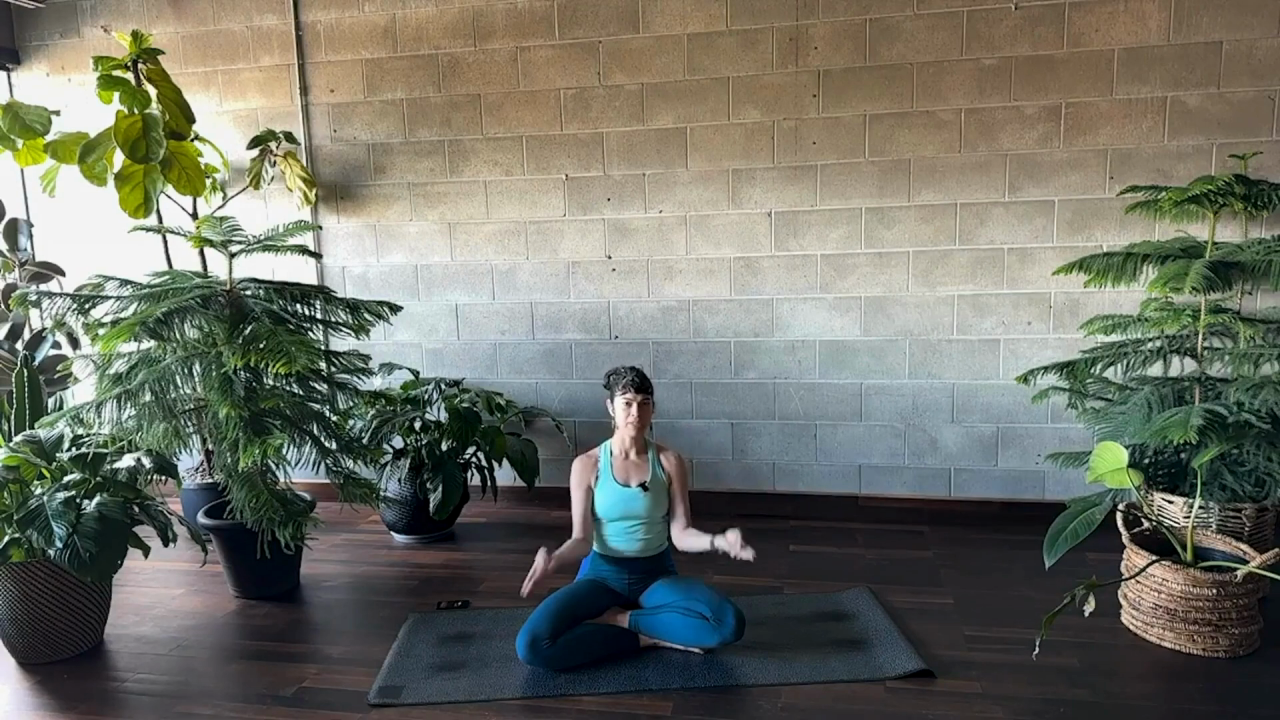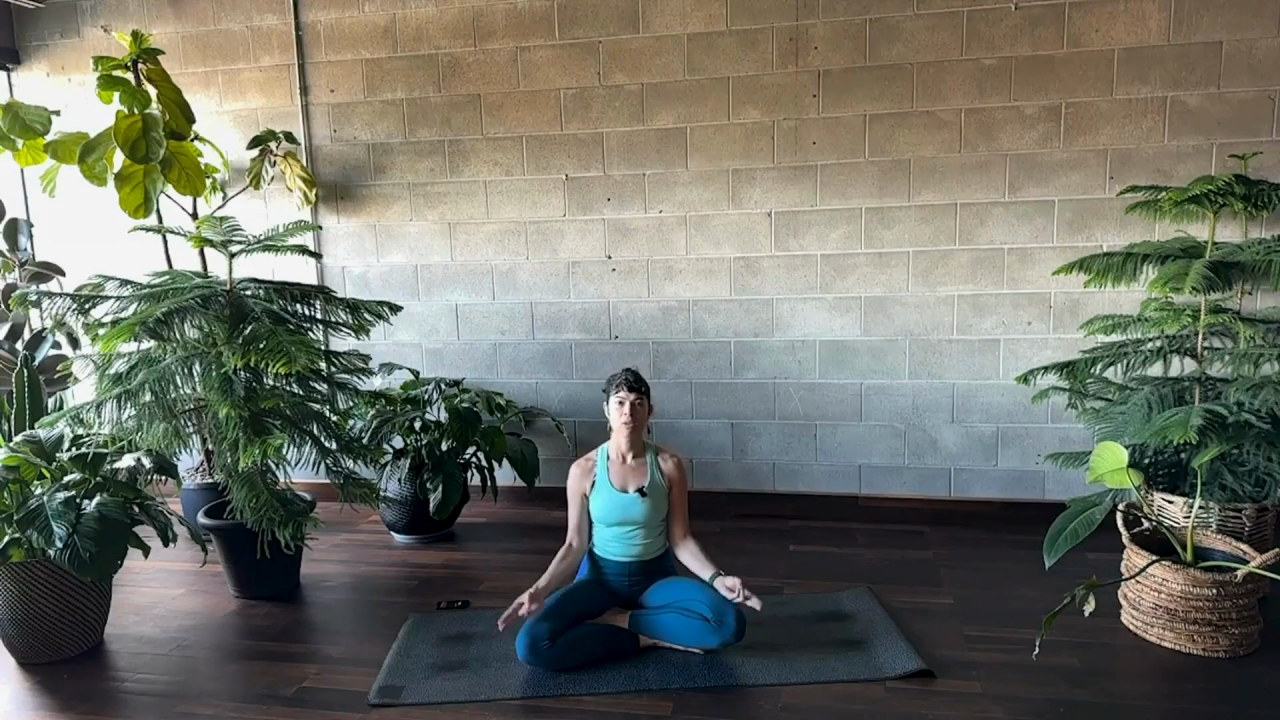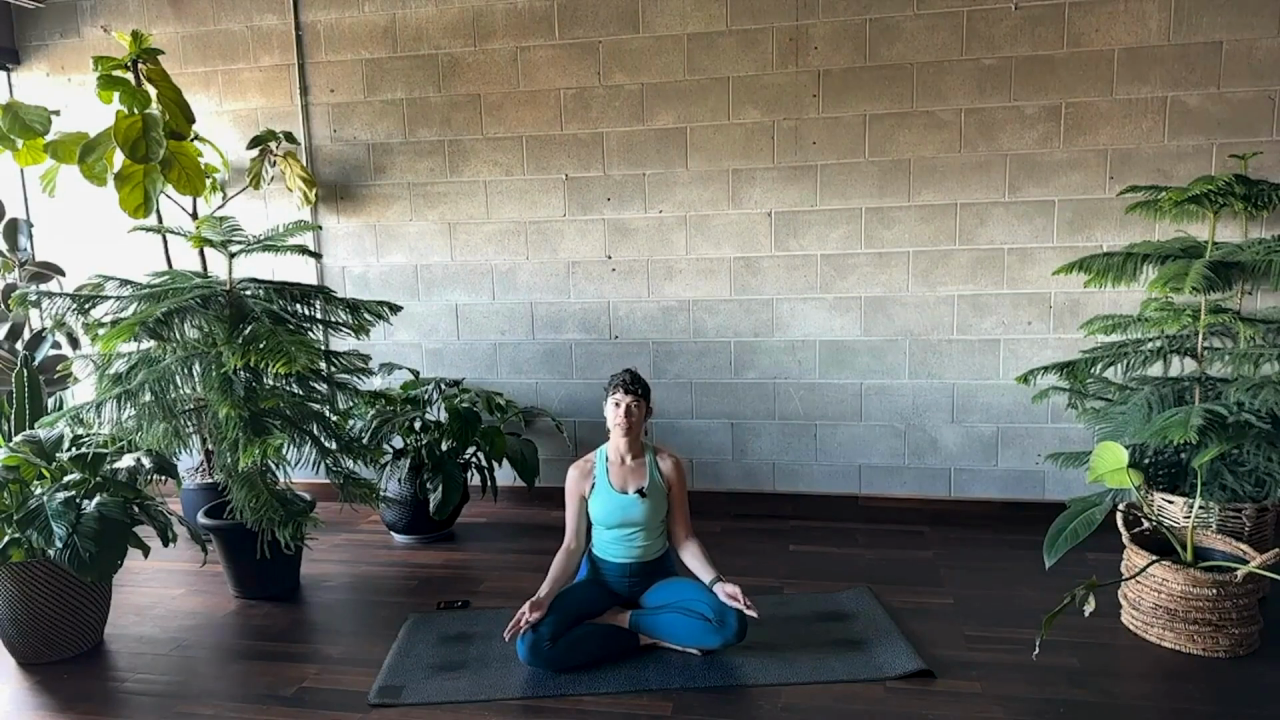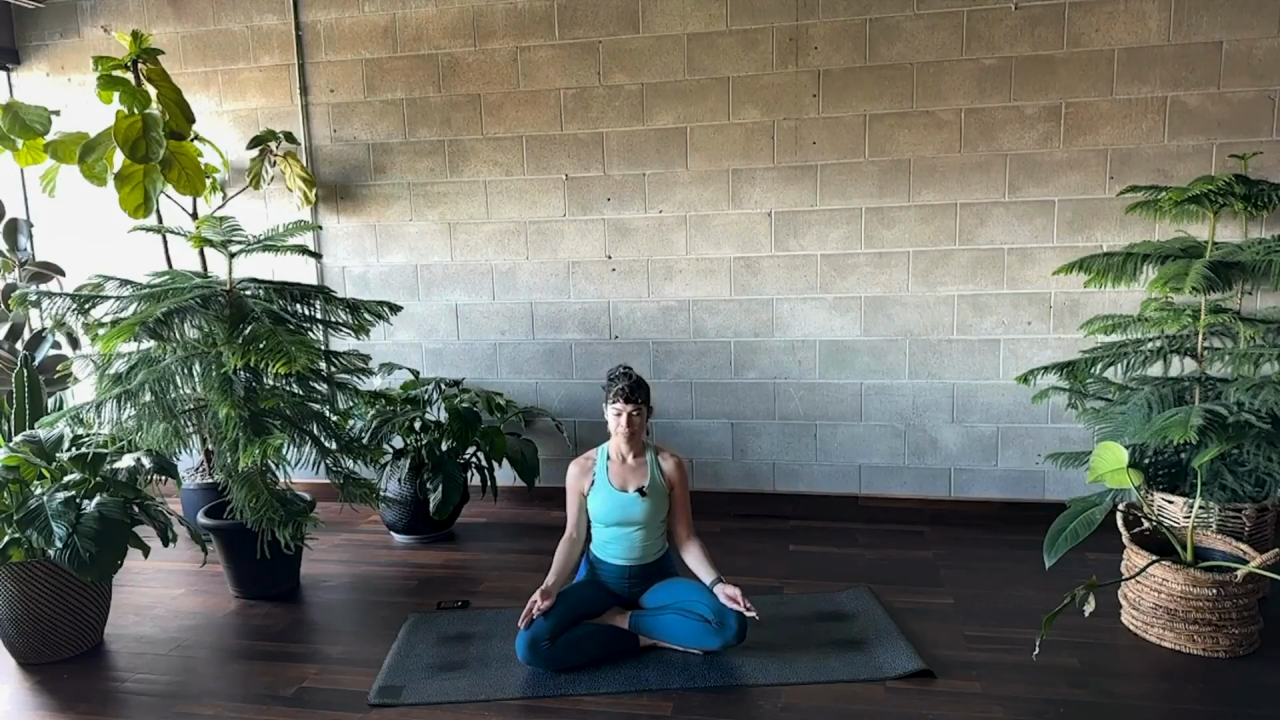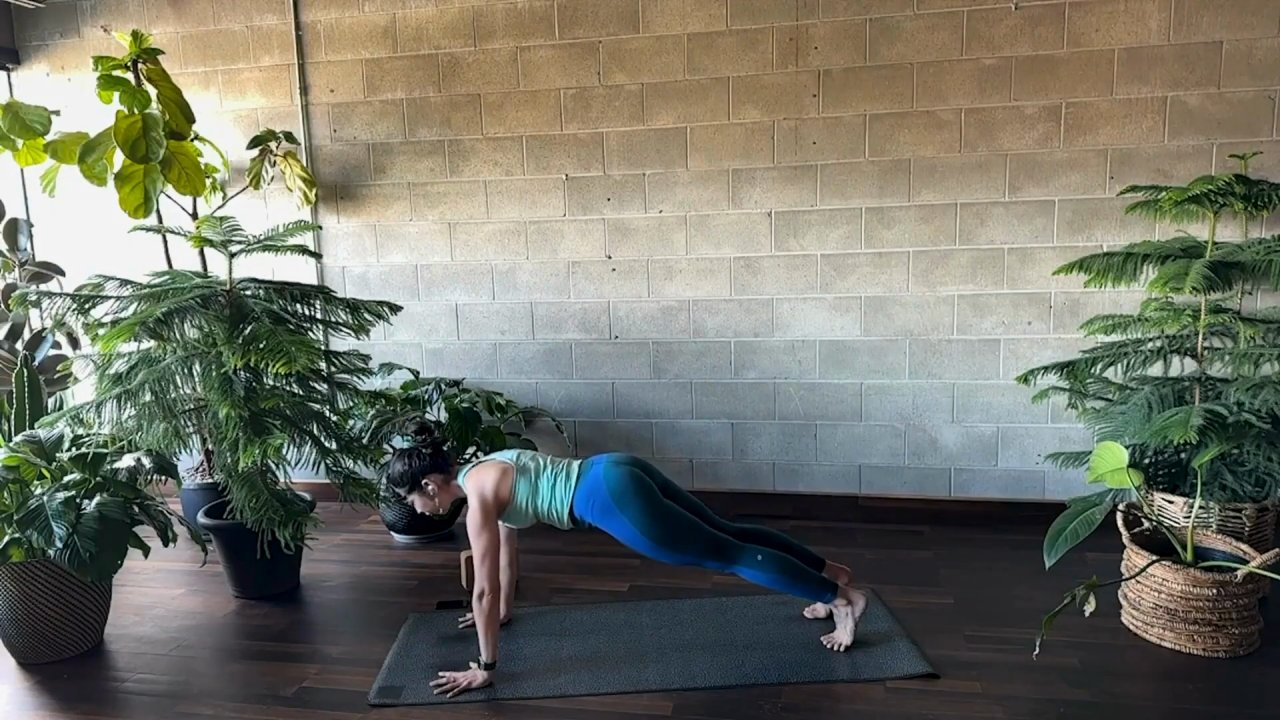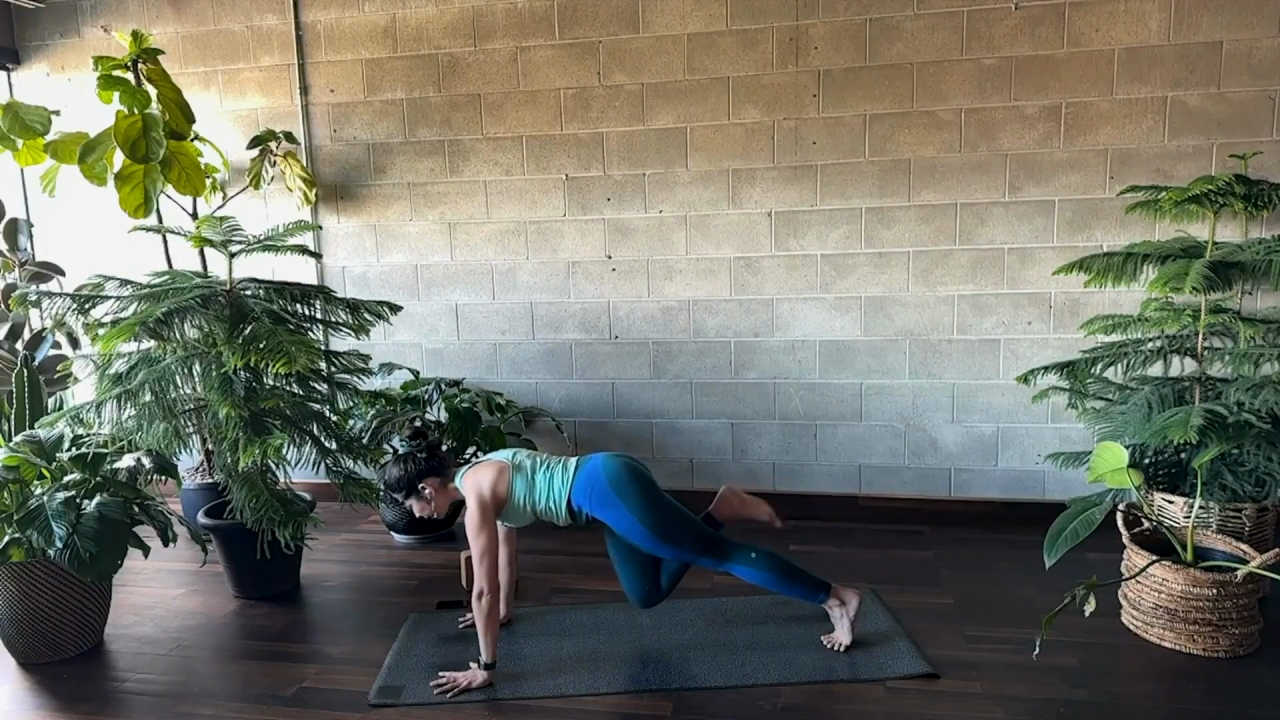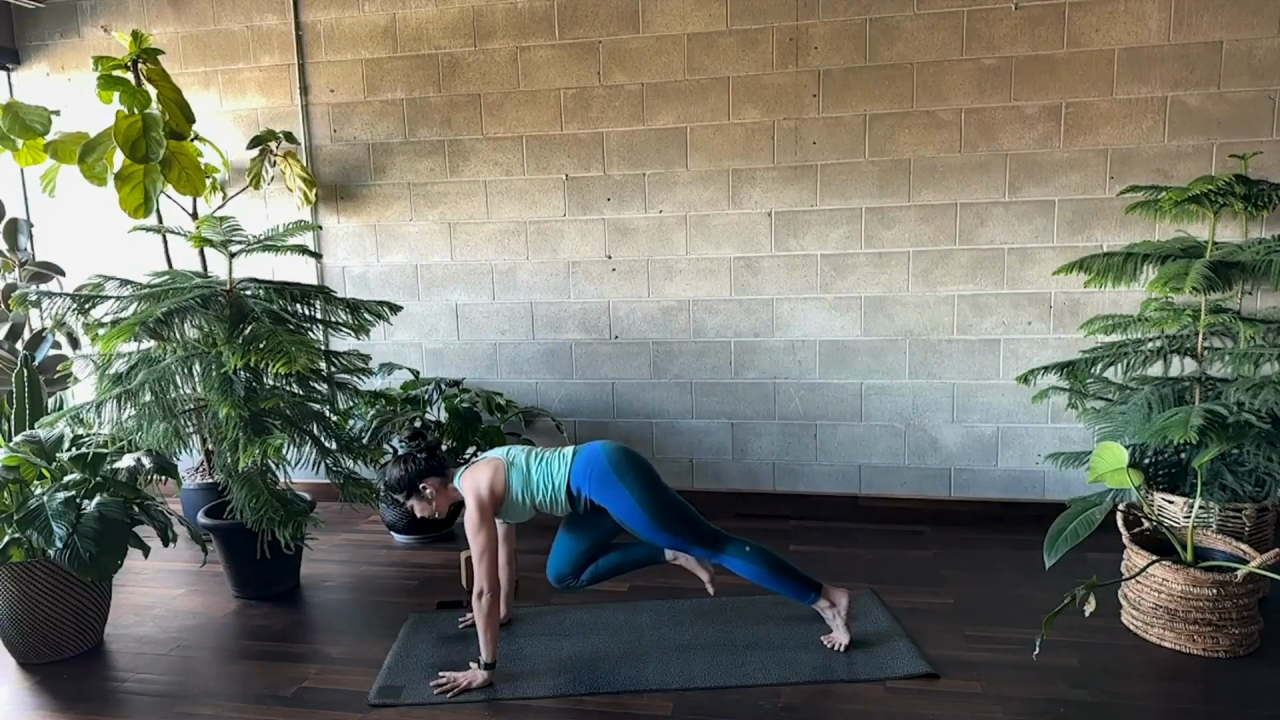
dt=0.7s
person 1, frame 1
left shoulder: (668, 461)
right shoulder: (587, 465)
left elbow: (680, 534)
right elbow: (582, 539)
left wrist: (717, 541)
right wrist: (555, 560)
left hip: (656, 575)
right hip: (602, 576)
left knee: (727, 623)
right knee: (532, 647)
left ankle: (618, 621)
right ankle: (646, 637)
person 1, frame 2
left shoulder: (669, 465)
right shoulder: (583, 469)
left elbow: (680, 539)
right elbow: (575, 544)
left wrist: (716, 577)
right wrist: (540, 591)
left hip: (655, 577)
right hip: (600, 578)
left knee: (729, 624)
right knee: (532, 647)
left ankle: (618, 621)
right ankle: (648, 636)
person 1, frame 3
left shoulder: (667, 466)
right shoulder: (582, 472)
left elbow: (683, 539)
right elbow: (572, 546)
left wrist: (717, 583)
right wrist: (542, 598)
left hip: (655, 577)
right hip: (600, 578)
left knee: (730, 624)
right knee: (532, 647)
left ankle: (620, 621)
right ankle: (647, 636)
person 1, frame 4
left shoulder: (669, 466)
right shoulder: (582, 469)
left elbow: (684, 538)
right elbow: (574, 536)
left wrist: (717, 584)
right wrist: (550, 587)
left hip: (656, 577)
right hip: (599, 578)
left knee: (730, 625)
right knee: (531, 645)
left ankle: (620, 621)
right ankle: (651, 636)
person 1, frame 5
left shoulder: (477, 495)
right shoulder: (487, 472)
left elbow: (483, 589)
right elbow: (507, 542)
left wrist: (484, 667)
right wrist: (502, 611)
left hip: (611, 496)
right hip: (618, 474)
left knee: (727, 554)
right knee: (724, 533)
left ankle: (842, 598)
right ankle: (827, 572)
person 1, frame 6
left shoulder: (476, 495)
right shoulder: (485, 474)
left elbow: (483, 588)
right elbow: (506, 543)
left wrist: (484, 667)
right wrist: (502, 610)
left hip: (608, 489)
right hip: (611, 475)
left knee: (720, 555)
right knee: (647, 595)
left ankle: (837, 600)
right ankle: (720, 510)
person 1, frame 7
left shoulder: (474, 495)
right shoulder: (483, 476)
left elbow: (483, 587)
right elbow: (505, 544)
left wrist: (485, 667)
right wrist: (503, 610)
left hip: (607, 474)
right hip: (601, 473)
left knee: (714, 544)
right knee: (563, 573)
left ankle: (828, 600)
right ankle: (670, 552)
